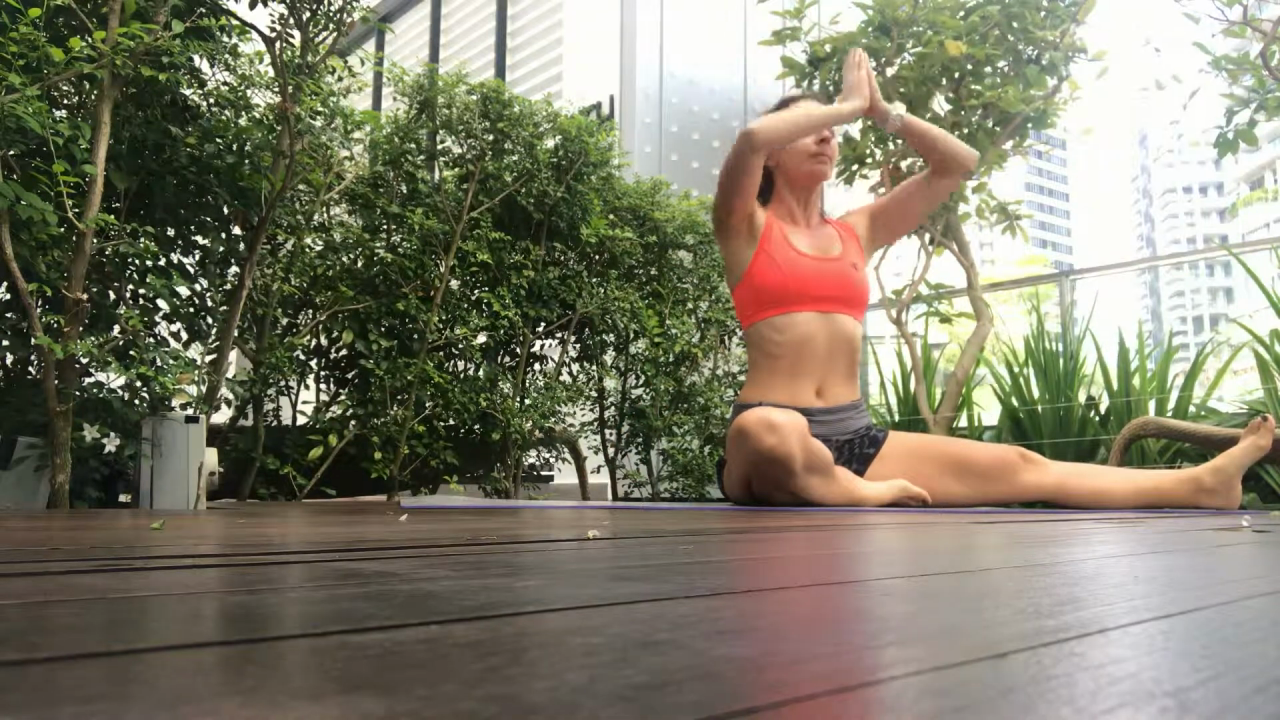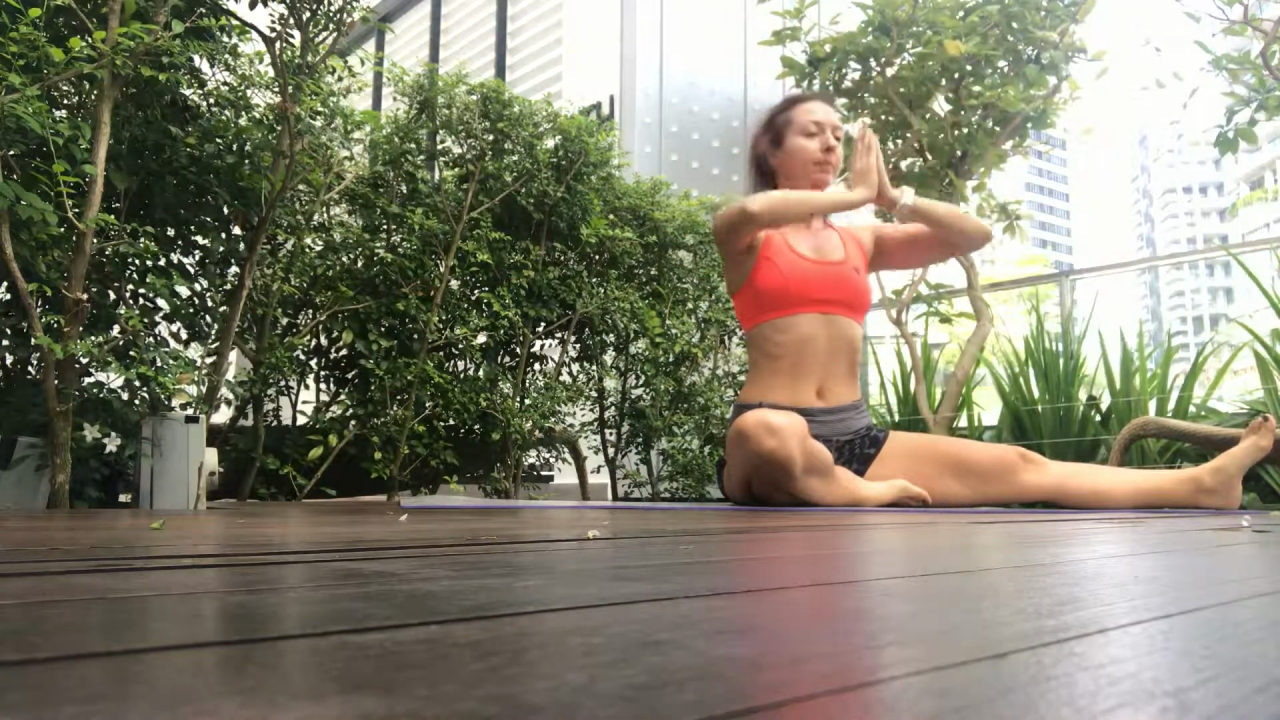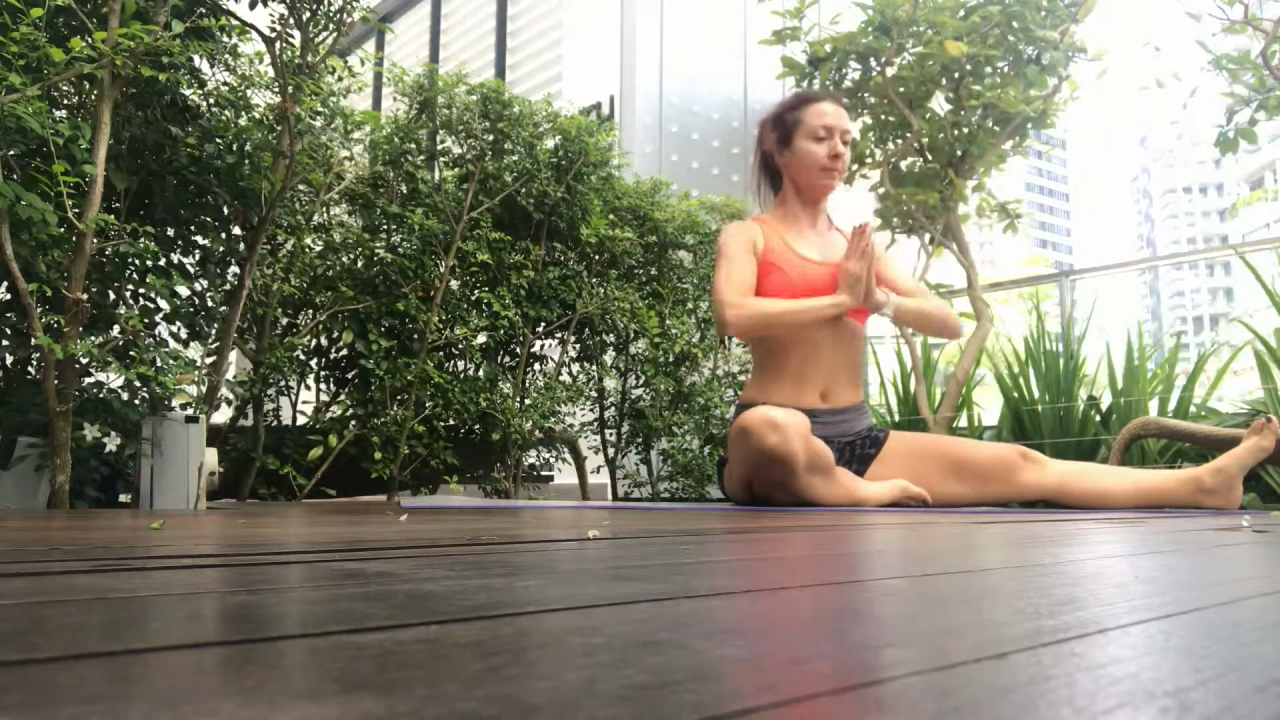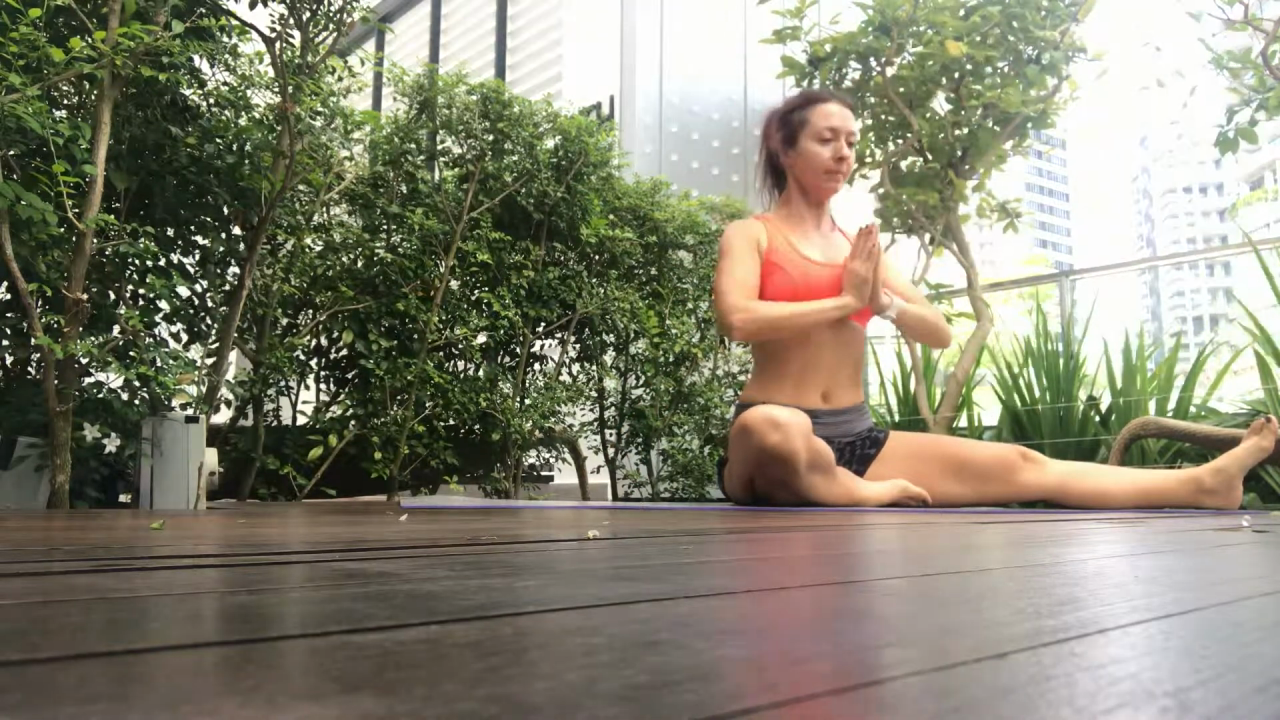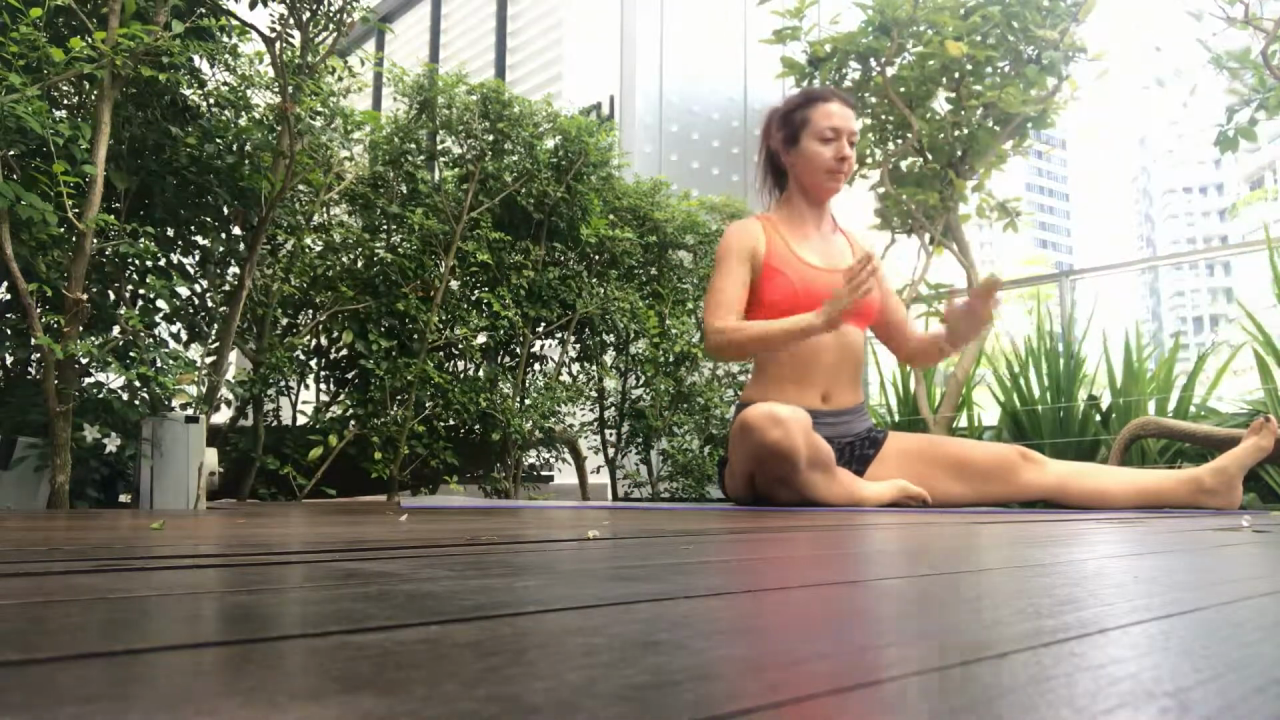
dt=0.3s
person 1, frame 1
left shoulder: (856, 233)
right shoulder: (747, 227)
left elbow: (959, 163)
right elbow: (752, 135)
left wrist: (882, 110)
right wrist: (849, 104)
left hip: (854, 436)
right hip: (771, 441)
left knee: (1020, 467)
right knee: (768, 431)
left ankle: (1197, 485)
right ankle: (862, 495)
person 1, frame 2
left shoulder: (860, 239)
right shoulder: (742, 228)
left elbow: (976, 233)
right elbow: (753, 211)
left wrist: (891, 197)
right wrist: (859, 191)
left hip: (853, 435)
right hip: (771, 442)
left knee: (1020, 466)
right knee: (766, 433)
left ankle: (1200, 485)
right ankle: (866, 496)
person 1, frame 3
left shoulder: (856, 248)
right shoulder: (745, 236)
left elbow: (951, 321)
right elbow: (733, 315)
left wrist: (878, 298)
right wrist: (838, 298)
left hip: (856, 438)
right hip: (773, 443)
left knee: (1021, 466)
right knee: (768, 429)
left ankle: (1201, 484)
right ankle: (865, 497)
person 1, frame 4
left shoulder: (862, 247)
right shoulder: (749, 235)
left elbow: (939, 332)
right elbow: (739, 319)
left wrist: (881, 300)
right wrist: (847, 300)
left hip: (856, 437)
right hip: (773, 448)
left knee: (1021, 466)
right knee: (770, 427)
left ankle: (1203, 484)
right ankle: (864, 497)
person 1, frame 5
left shoulder: (857, 248)
right shoulder: (748, 237)
left elbow: (916, 352)
right elbow: (719, 337)
left wrist: (958, 330)
right wrist: (822, 316)
left hip: (856, 437)
right hip: (771, 448)
left knee: (1021, 466)
right knee: (773, 425)
left ankle: (1201, 485)
right ankle: (864, 497)
